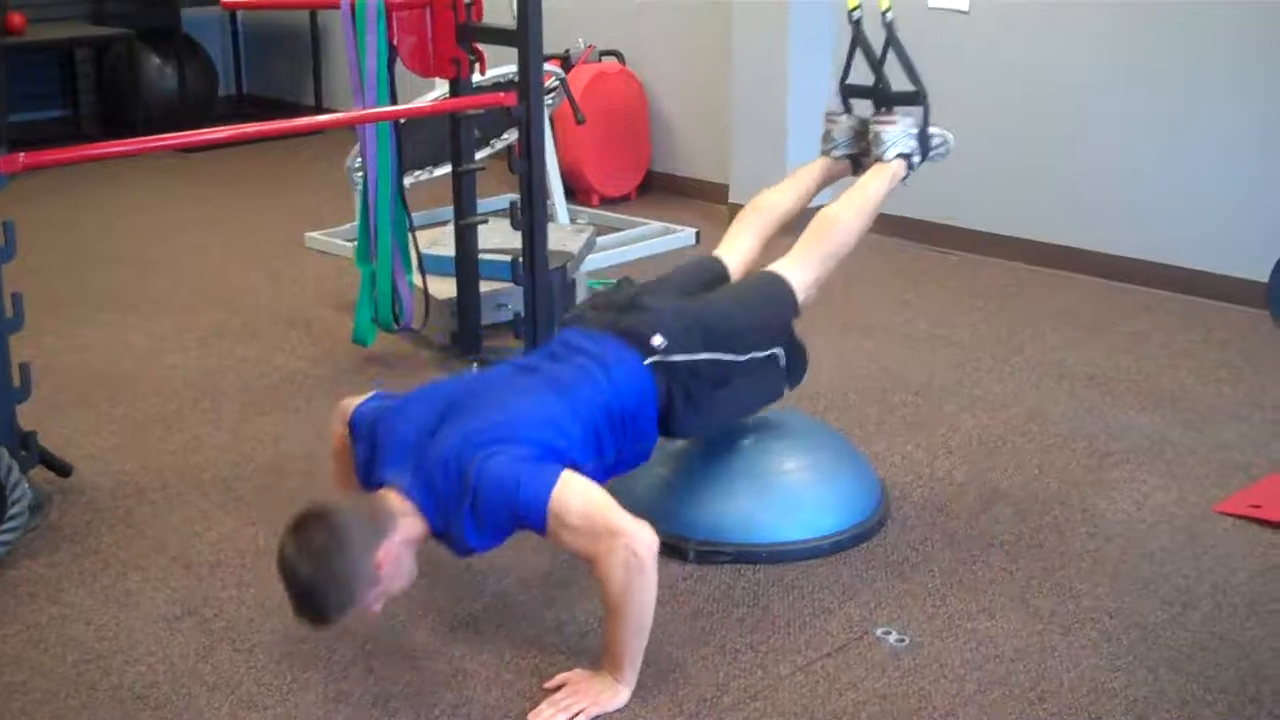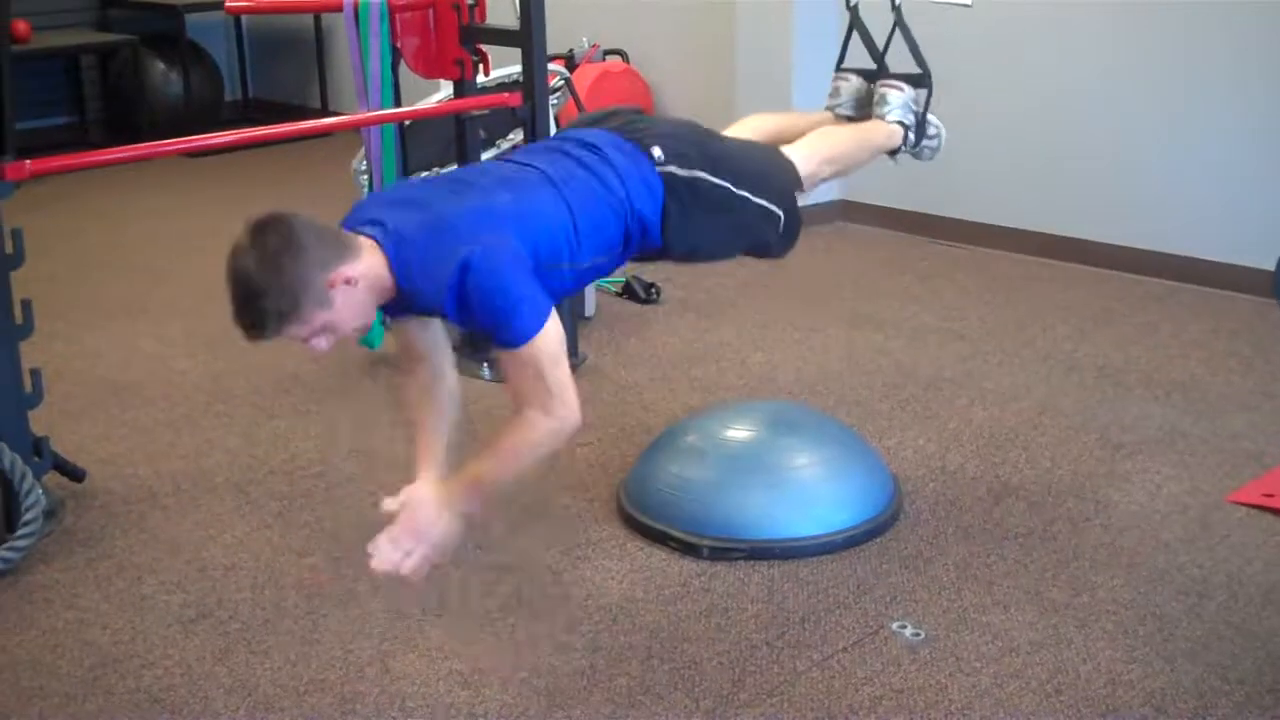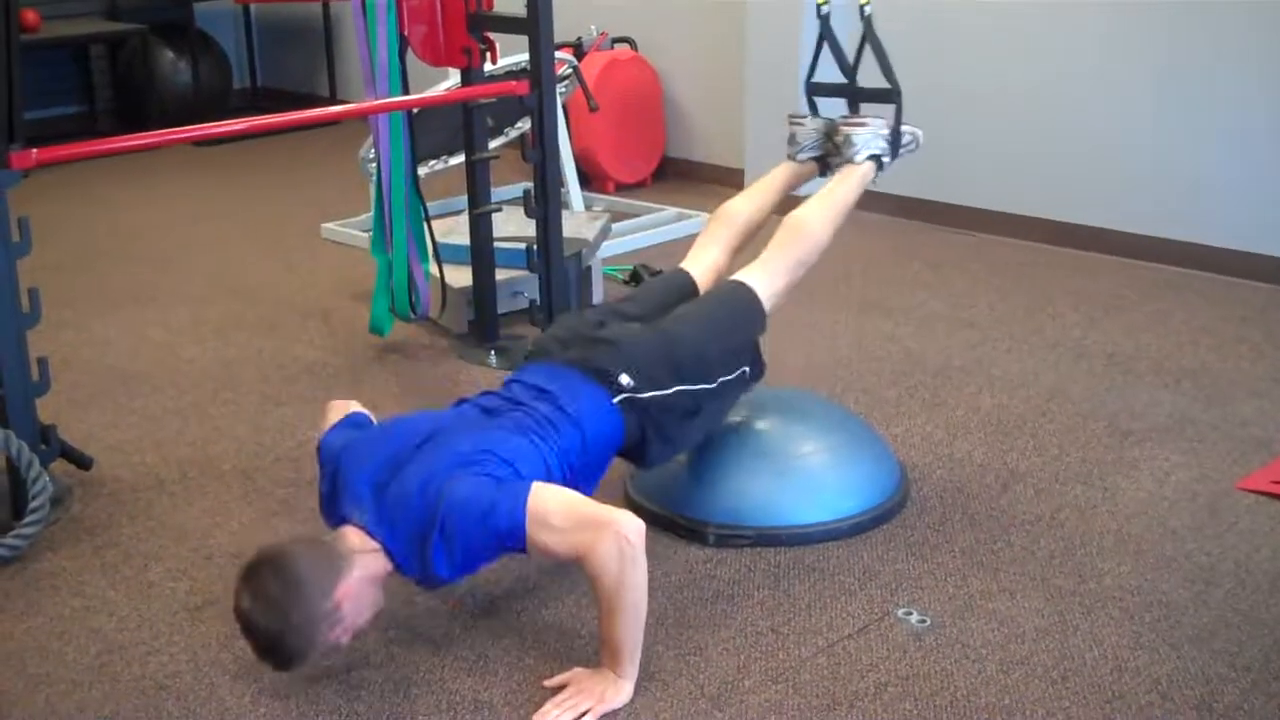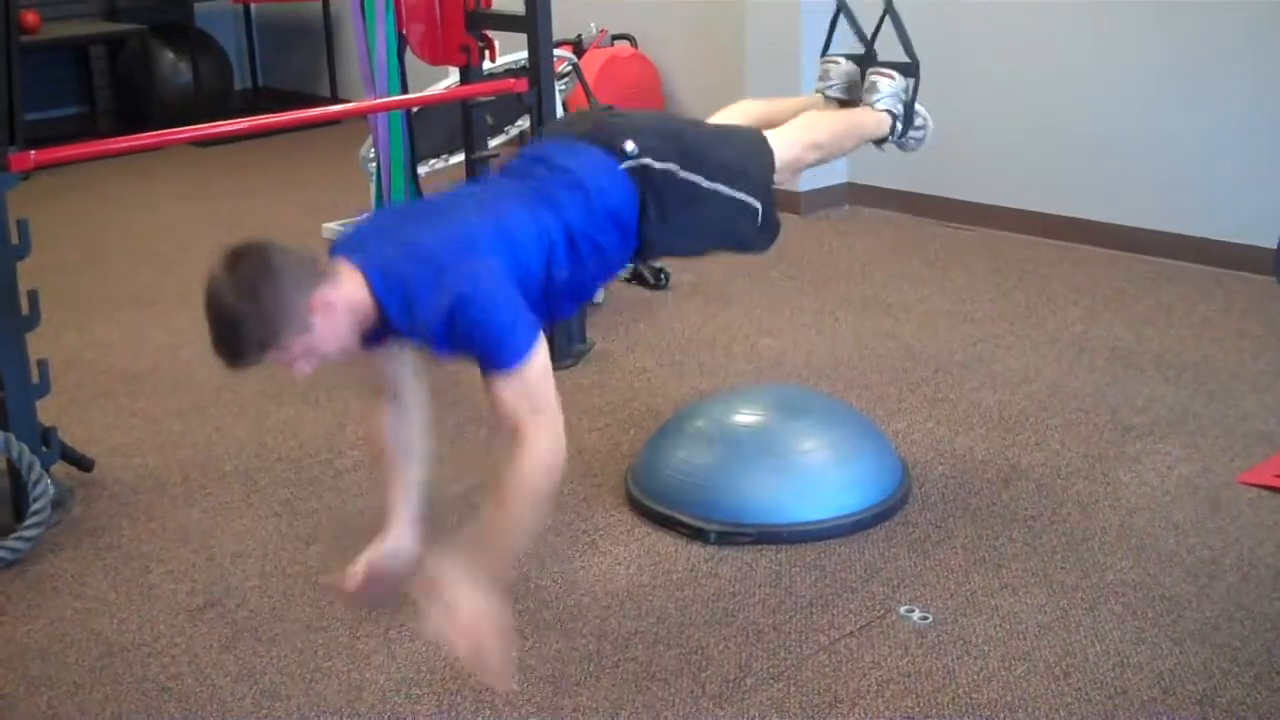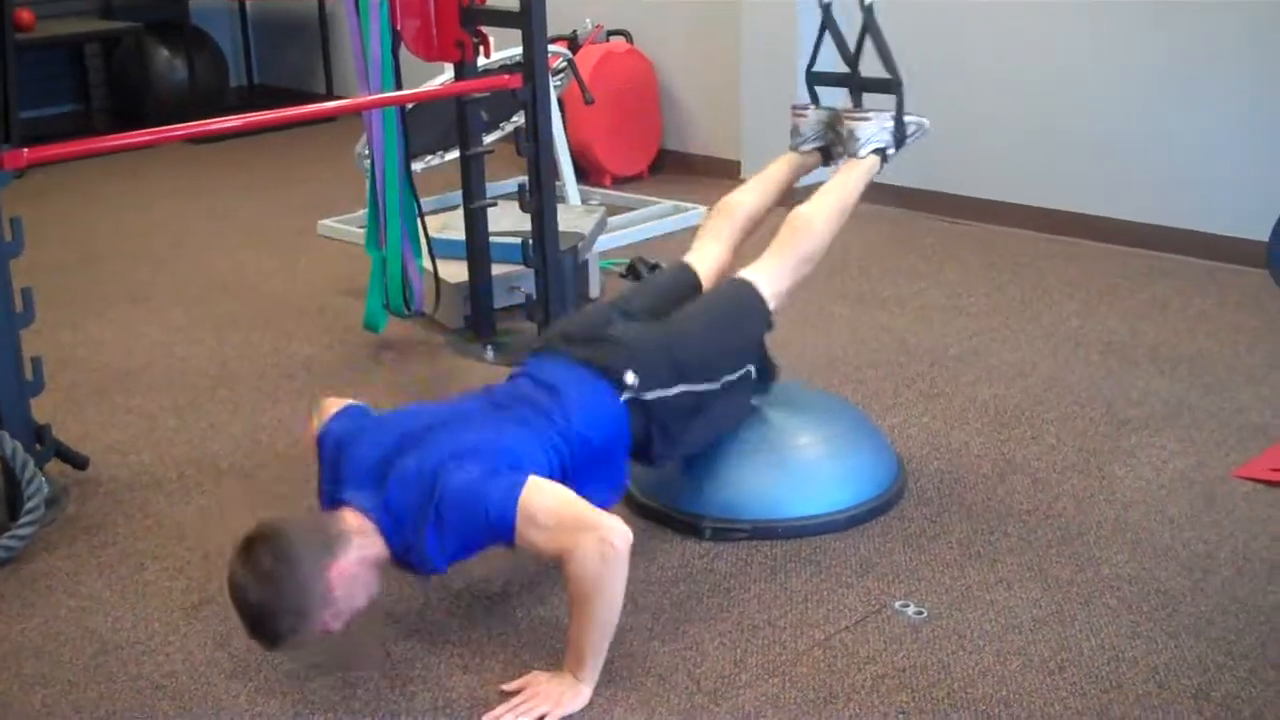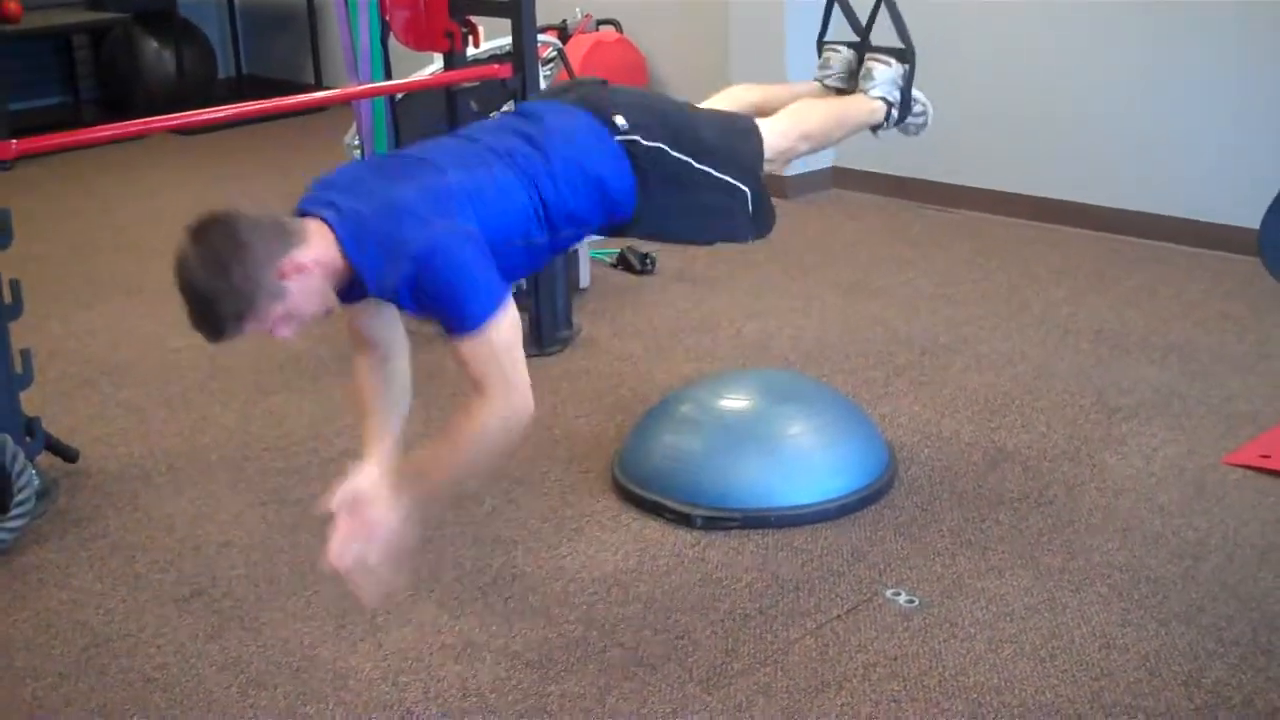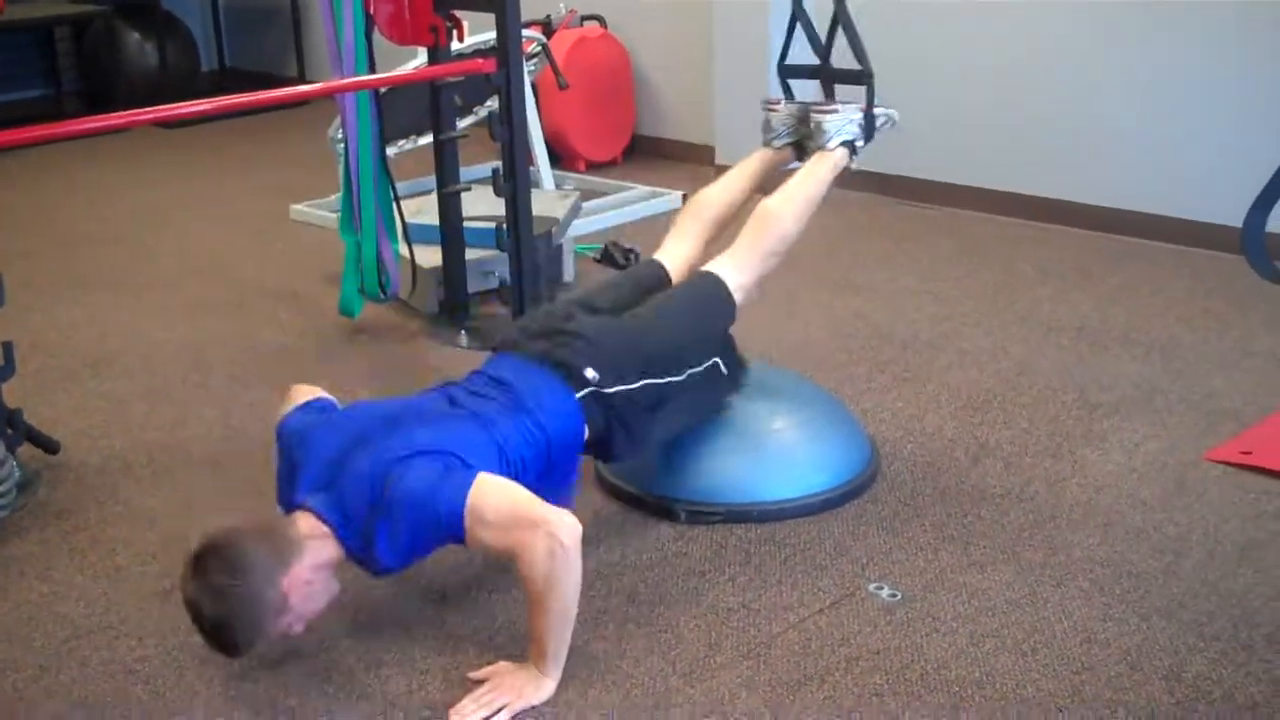
dt=0.5s
person 1, frame 1
left shoulder: (487, 481)
right shoulder: (382, 439)
left elbow: (633, 546)
right wrist: (355, 547)
left hip: (657, 371)
right hip: (598, 334)
left knee: (794, 275)
right knee: (731, 257)
left ankle: (892, 153)
right ankle: (841, 151)
person 1, frame 2
left shoulder: (476, 263)
right shoulder: (363, 244)
left elbow: (556, 413)
right elbow: (423, 356)
left wrist: (452, 500)
right wrist: (428, 477)
left hip: (653, 183)
right hip: (594, 150)
left knee: (797, 168)
right knee: (733, 142)
left ankle: (894, 121)
right ankle: (843, 103)
person 1, frame 3
left shoulder: (452, 519)
right shoulder: (344, 473)
left elbow: (619, 536)
right elbow: (340, 406)
left hip: (624, 396)
right hip: (563, 362)
left knee: (763, 280)
right knee: (699, 268)
left ankle: (862, 155)
right ankle: (808, 152)
person 1, frame 4
left shoulder: (465, 291)
right shoulder: (346, 271)
left elbow: (540, 443)
right elbow: (398, 392)
left wrist: (475, 577)
right wrist: (401, 529)
left hip: (631, 178)
right hip: (565, 159)
left knee: (774, 157)
right knee: (717, 134)
left ankle: (883, 106)
right ankle: (833, 89)
person 1, frame 5
left shoulder: (448, 501)
right shoulder: (347, 457)
left elbow: (604, 542)
right elbow: (327, 404)
right wrist: (328, 545)
left hip: (629, 395)
right hip: (567, 359)
left knee: (765, 280)
right knee: (702, 263)
left ankle: (866, 145)
right ankle: (810, 144)
person 1, frame 6
left shoulder: (429, 248)
right shoulder: (312, 231)
left elbow: (508, 404)
right elbow: (376, 344)
left wrist: (404, 494)
right wrist: (374, 466)
left hip: (625, 158)
right hip: (555, 123)
left knee: (770, 141)
right knee: (718, 117)
left ankle: (877, 95)
right ankle: (833, 79)
person 1, frame 7
left shoulder: (399, 503)
right shoulder: (301, 448)
left elbow: (553, 536)
left hip: (590, 393)
right hip: (533, 356)
left knee: (727, 279)
right knee: (672, 261)
left ankle: (836, 141)
right ankle: (783, 138)
